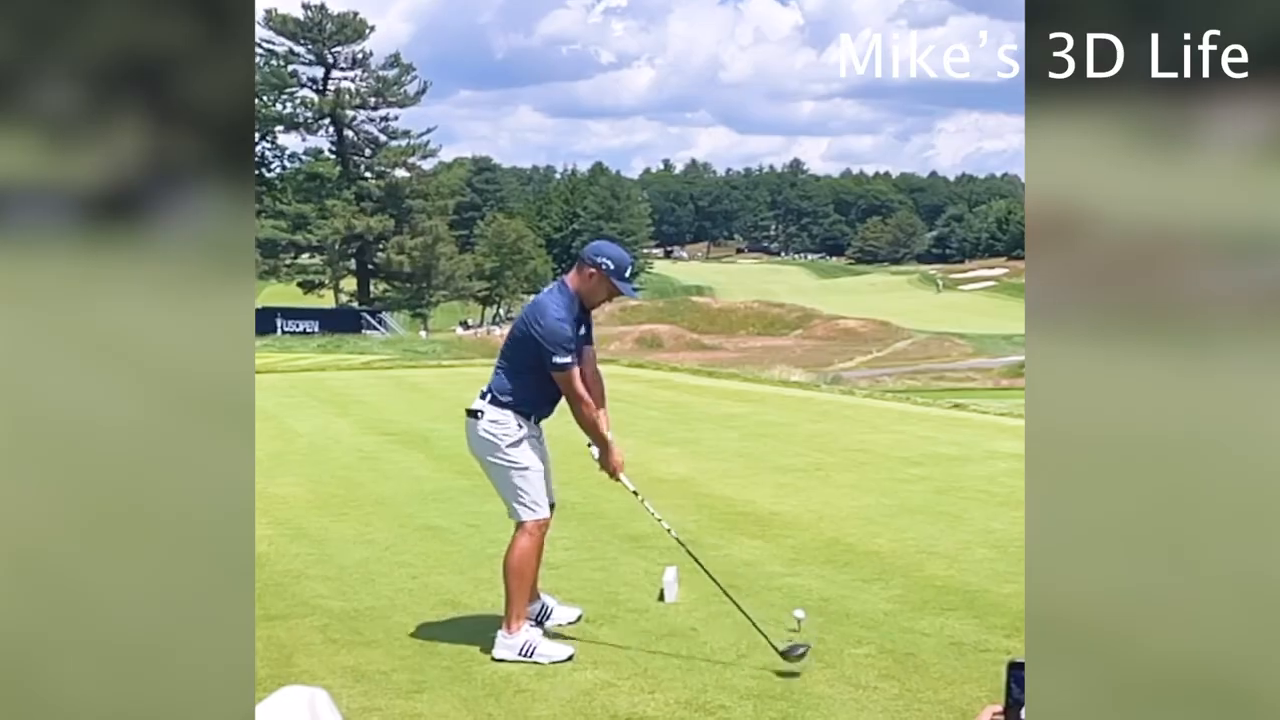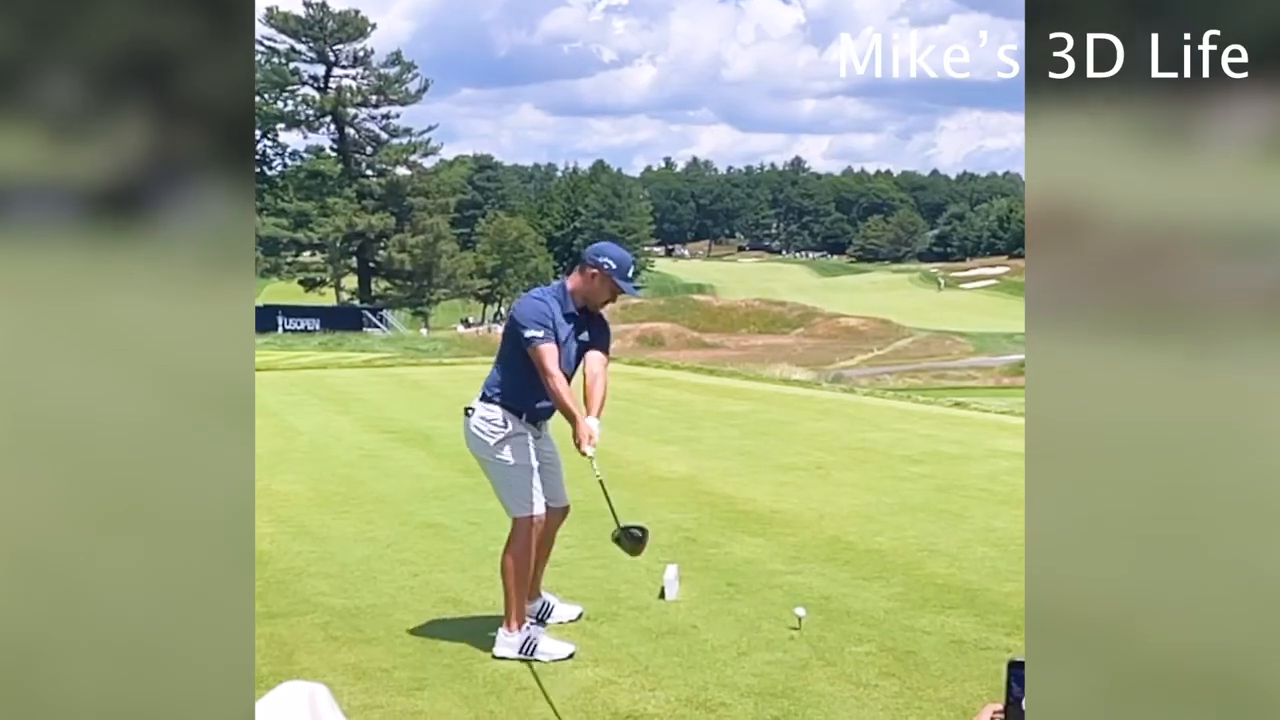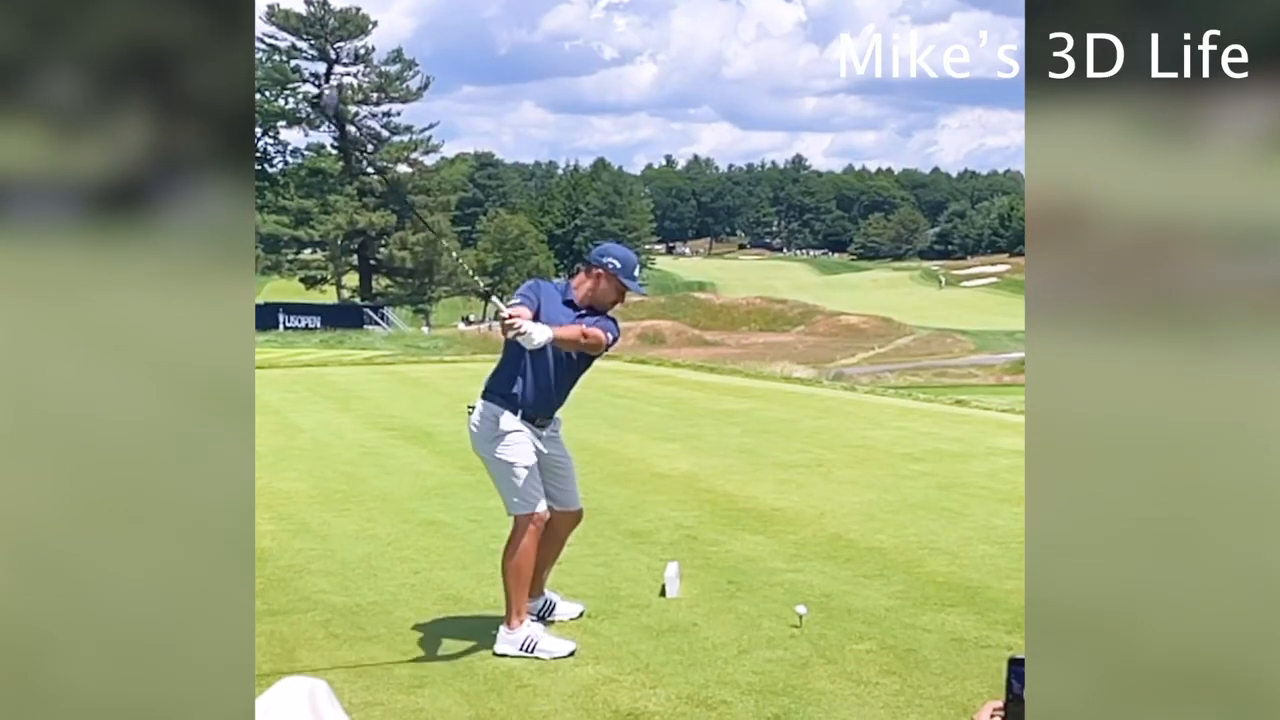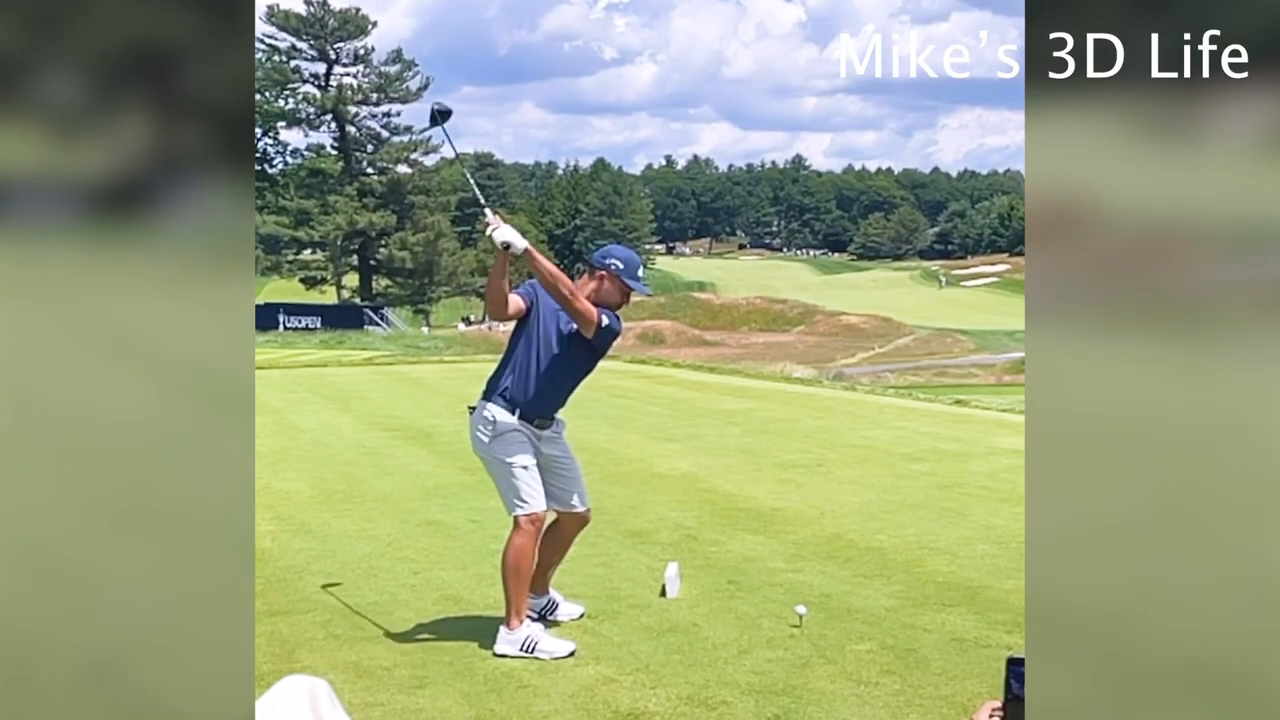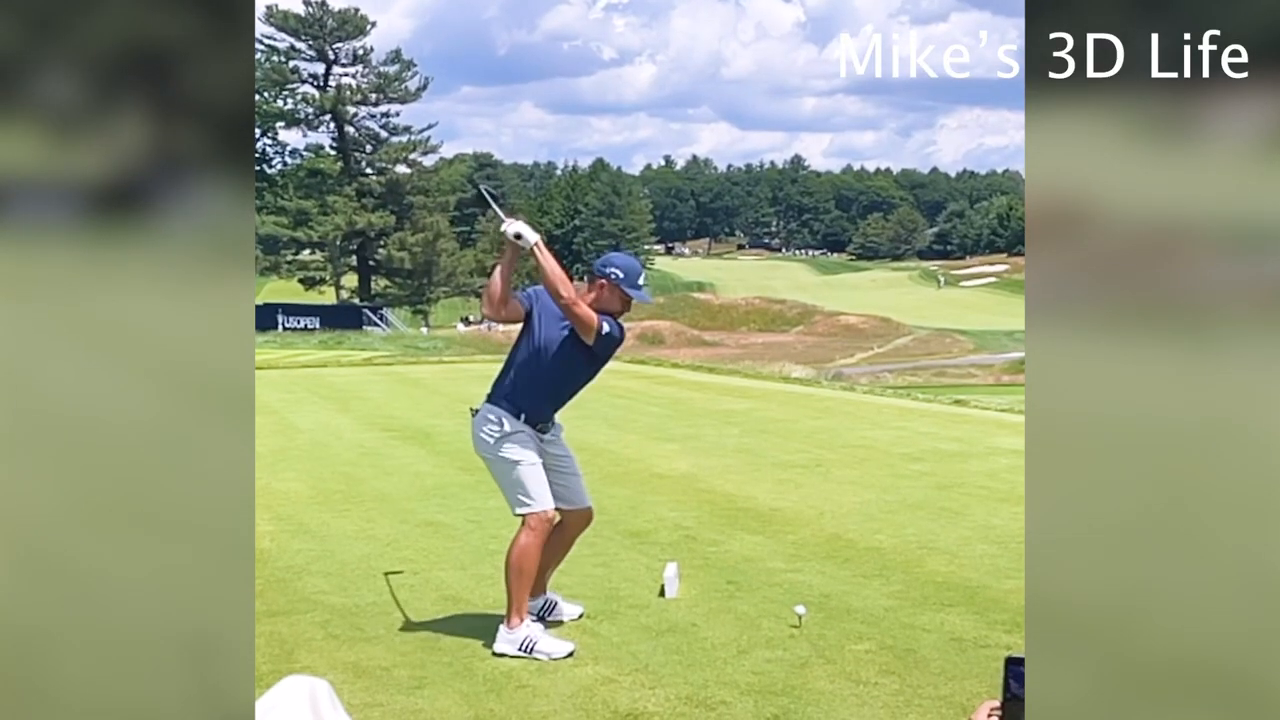
dt=0.2s
person 1, frame 1
left shoulder: (576, 311)
right shoulder: (552, 317)
left elbow: (591, 375)
right elbow: (575, 393)
left wrist: (605, 433)
right wrist: (604, 445)
left hip: (520, 424)
right hip: (503, 425)
left knee: (541, 512)
right knee: (533, 521)
left ankle: (532, 603)
right ankle: (512, 634)
person 1, frame 2
left shoulder: (595, 325)
right shoulder: (537, 304)
left elbow: (595, 374)
right elbow: (549, 371)
left wrist: (593, 421)
right wrist: (577, 420)
left hip: (532, 426)
right hip: (499, 423)
left knee: (554, 510)
right knee: (530, 519)
left ankle: (532, 600)
right ankle: (513, 632)
person 1, frame 3
left shoulder: (604, 325)
right shoulder: (539, 291)
left elbow: (584, 339)
right elbow: (513, 326)
left wrist: (546, 333)
right wrist: (516, 324)
left hip: (544, 427)
right hip: (502, 421)
left knee: (567, 513)
right knee: (531, 517)
left ankle: (534, 598)
right ankle: (514, 629)
person 1, frame 4
left shoulder: (607, 324)
right shoulder: (538, 291)
left elbow: (569, 301)
right elbow: (498, 310)
left wrist: (524, 249)
right wrist: (501, 256)
left hip: (545, 427)
right hip: (501, 419)
left knee: (575, 515)
right knee: (530, 516)
left ankle: (537, 596)
right ankle: (515, 629)
person 1, frame 5
left shoulder: (611, 332)
right shoulder: (542, 300)
left elbow: (569, 304)
right elbow: (494, 309)
left wrist: (535, 244)
right wrist: (512, 251)
left hip: (542, 429)
right hip: (502, 424)
left knee: (578, 513)
right knee: (539, 516)
left ankle: (536, 596)
right ankle: (514, 629)
